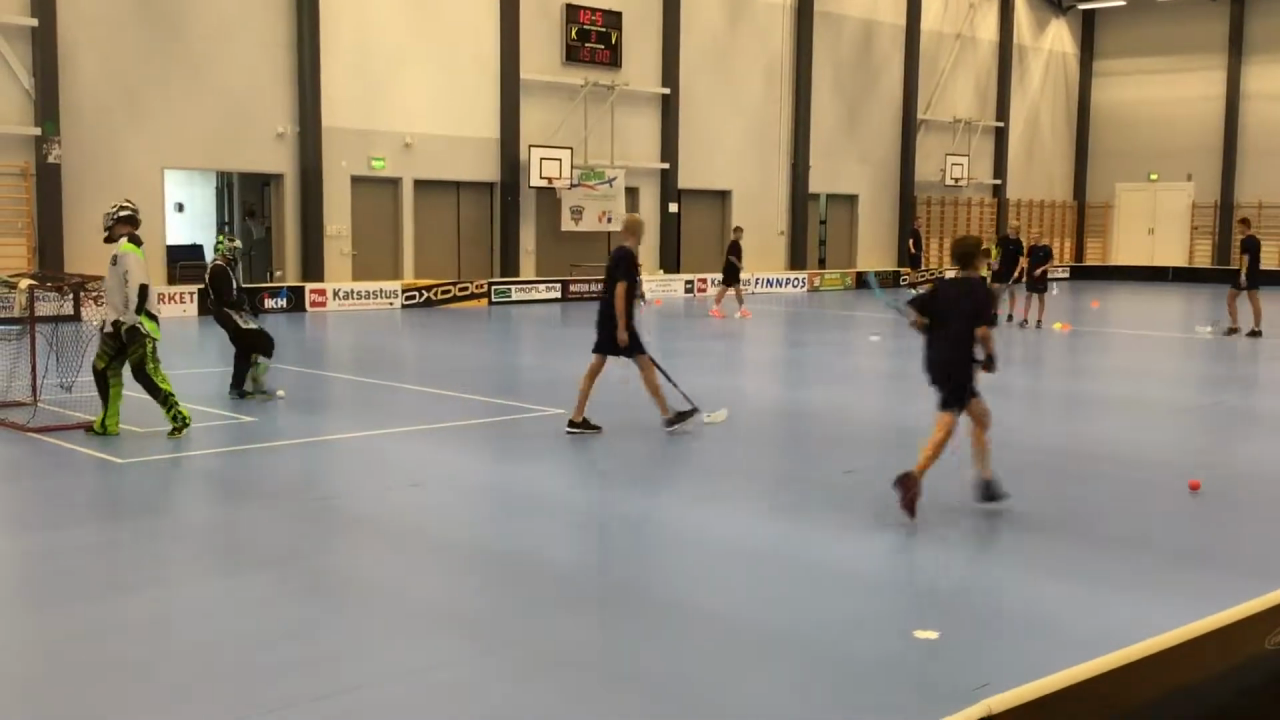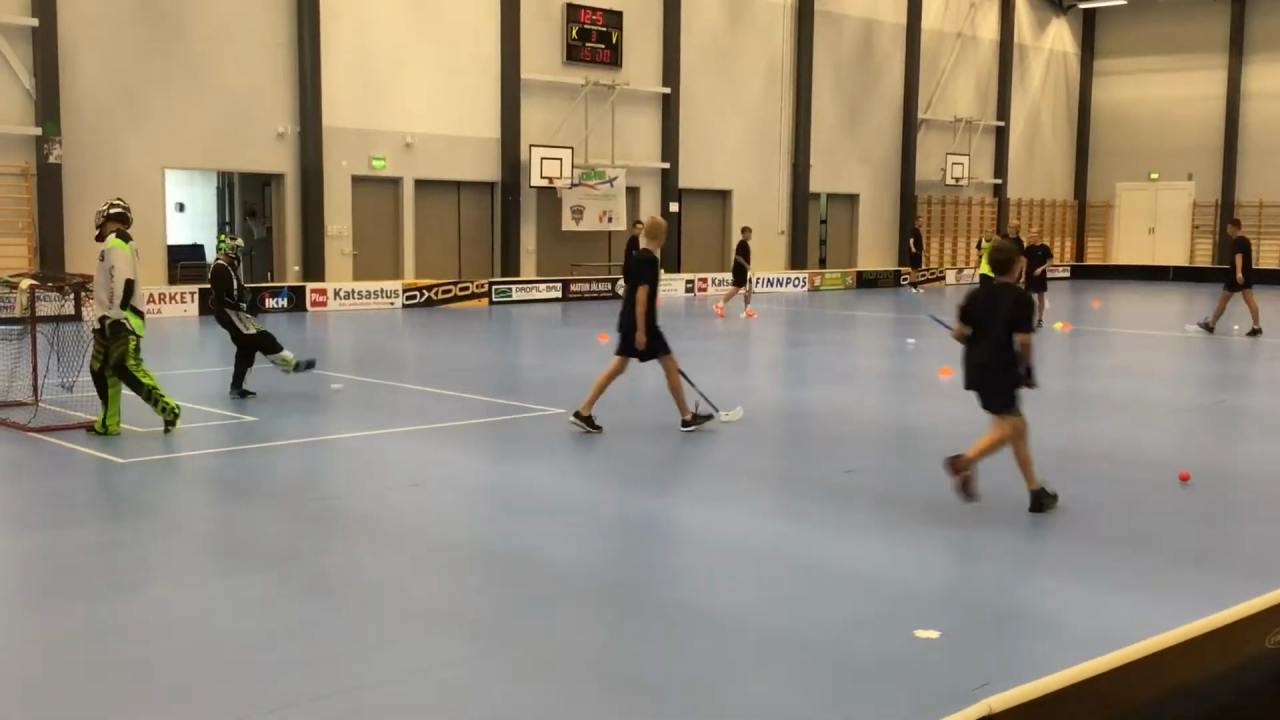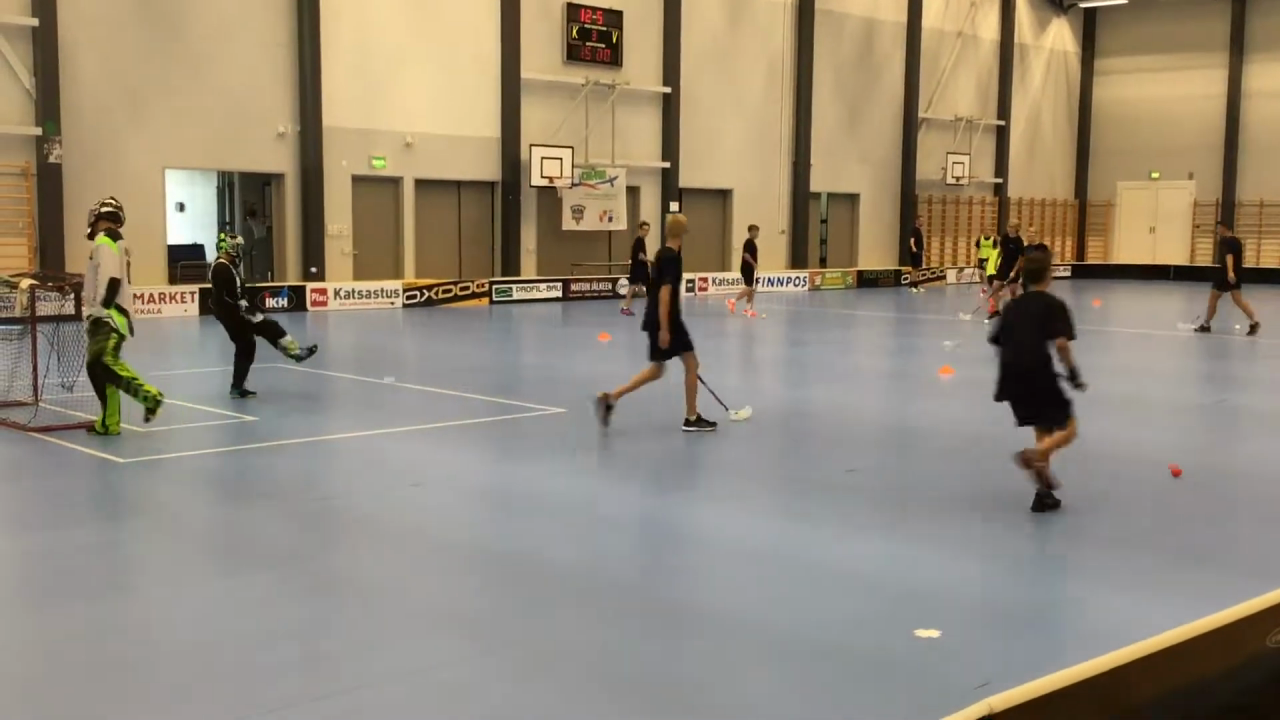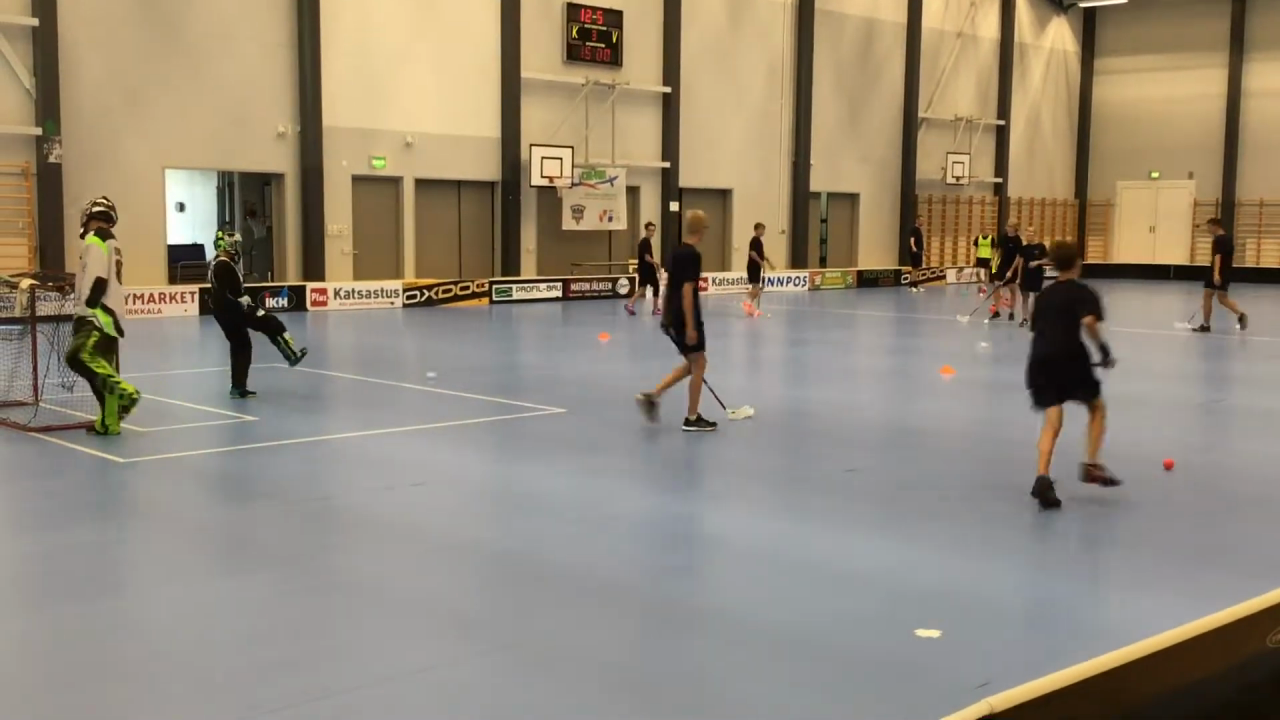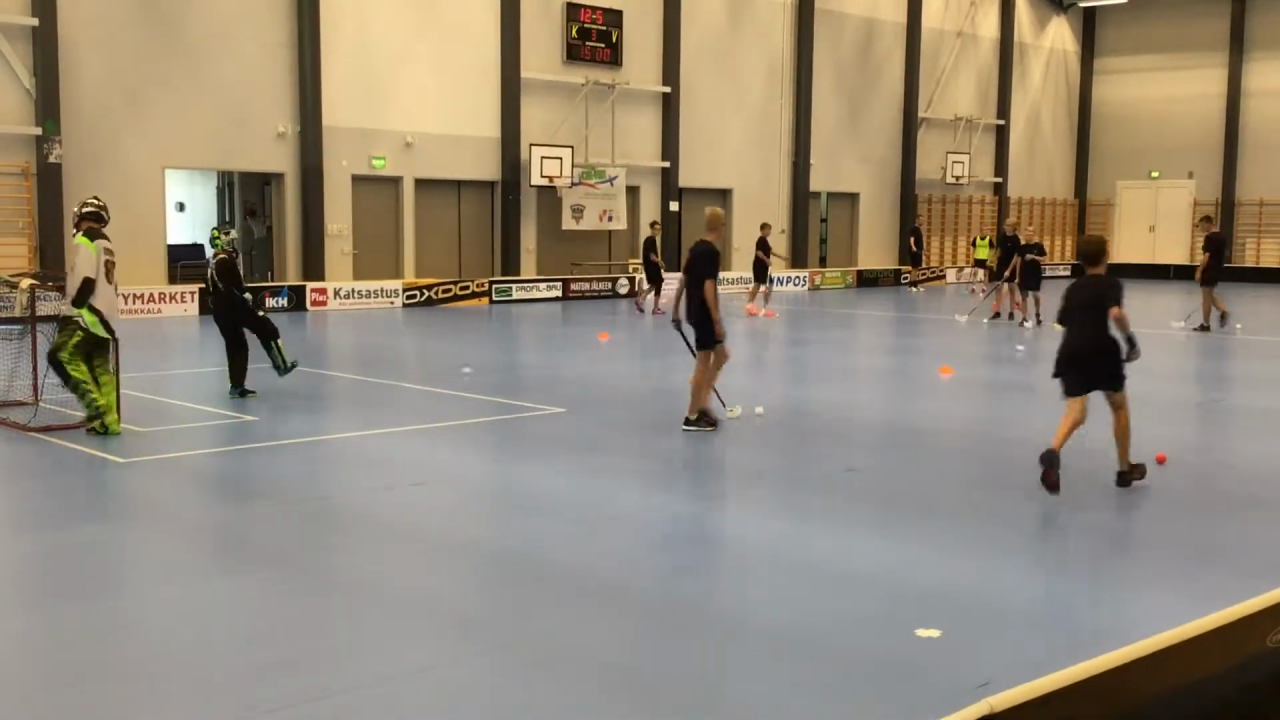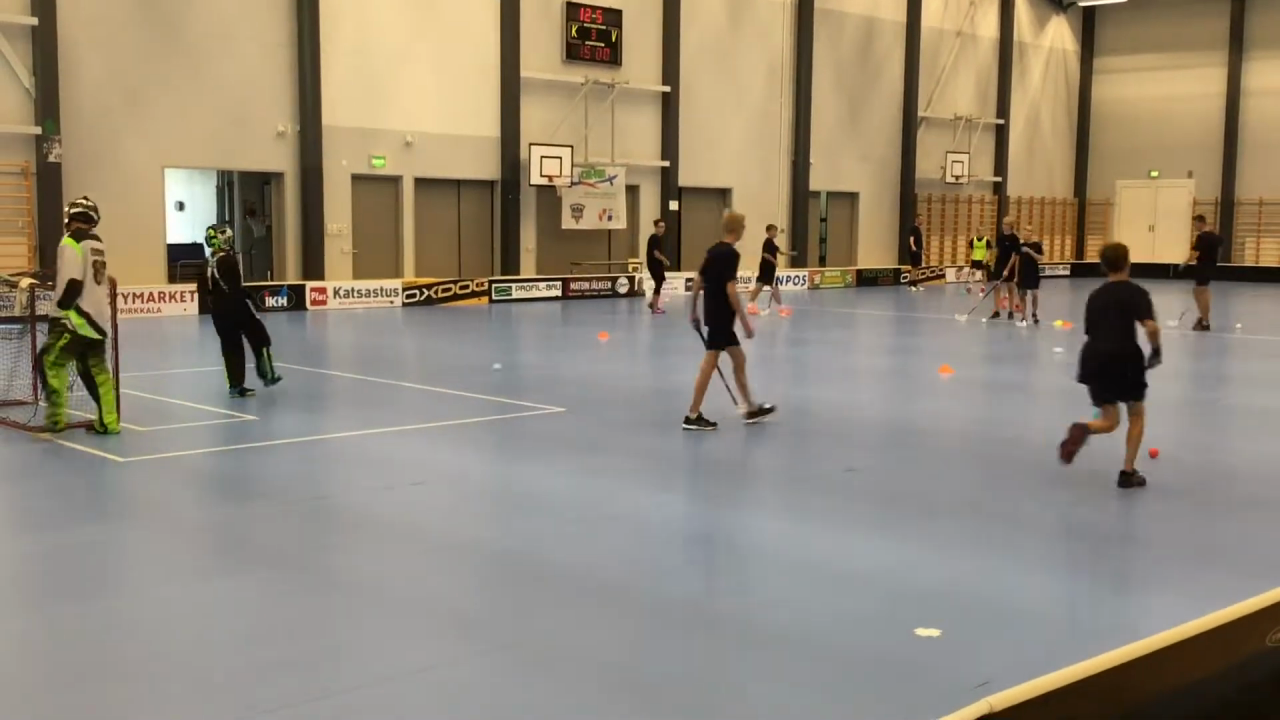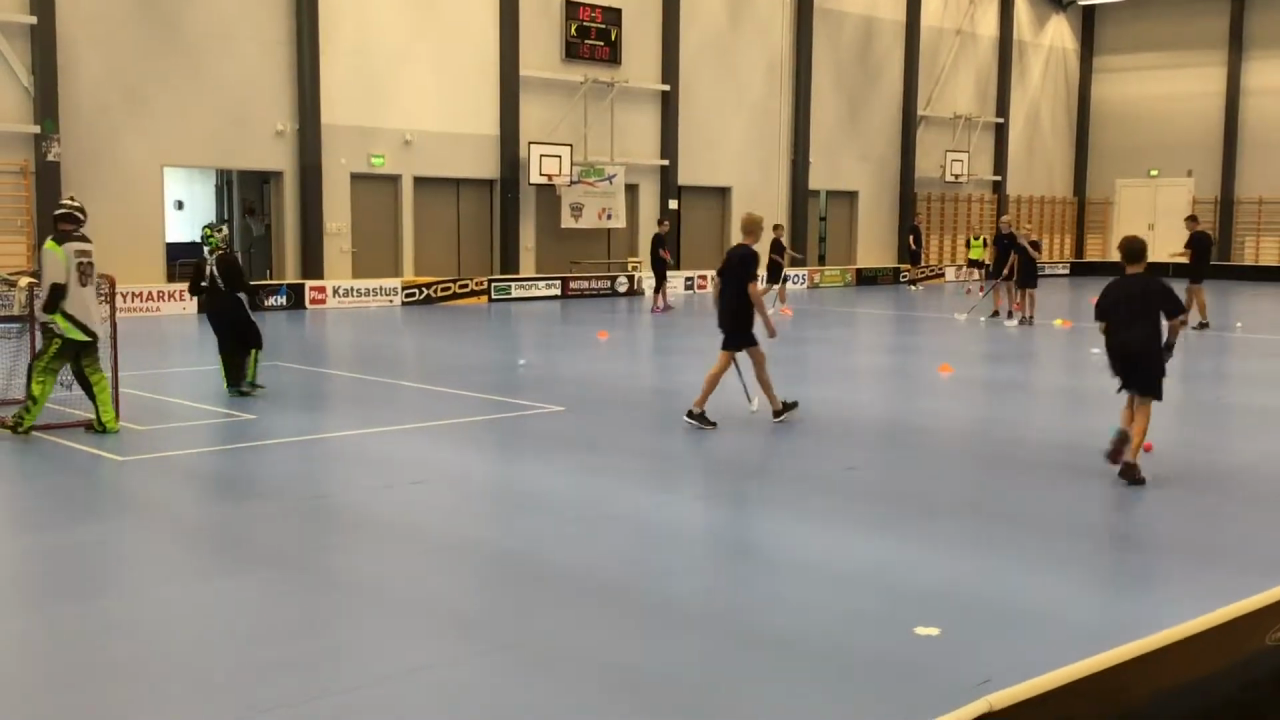
dt=0.1s
person 1, frame 1
left shoulder: (941, 287)
right shoulder: (982, 291)
left elbow: (916, 316)
right elbow: (981, 332)
right wrist: (989, 356)
left hip: (938, 360)
right hip: (957, 363)
left knee: (981, 415)
right knee: (945, 426)
left ankle: (987, 481)
right ankle: (912, 478)
person 1, frame 2
left shoulder: (977, 295)
right shoulder: (1021, 297)
left elbow: (960, 330)
right elbow: (1022, 339)
right wrist: (1027, 369)
left hip: (979, 368)
right hip: (1001, 367)
left knee: (1019, 428)
right knee: (1006, 430)
left ankle: (1036, 492)
right ankle: (964, 461)
person 1, frame 3
left shoulder: (1013, 306)
right shoulder: (1054, 305)
left elbow: (999, 344)
right elbow: (1060, 343)
right wrist: (1073, 372)
left hip: (1011, 377)
right hip: (1037, 374)
left knee: (1045, 433)
right knee: (1067, 429)
left ankle: (1044, 493)
right ankle: (1033, 457)
person 1, frame 4
left shoulder: (1044, 295)
right shoulder: (1083, 292)
right elbow: (1089, 323)
right wrist: (1105, 350)
left hip: (1041, 360)
right hip: (1070, 358)
left knee: (1051, 422)
right knee: (1097, 407)
left ankle: (1042, 479)
right ankle: (1091, 465)
person 1, frame 5
left shoulder: (1073, 289)
right shoulder: (1109, 285)
right elbow: (1115, 313)
right wrist: (1130, 340)
left hip: (1071, 351)
right hip: (1099, 350)
left knee: (1076, 414)
right knee: (1119, 406)
left ankle: (1053, 453)
right ankle: (1125, 469)
person 1, frame 6
left shoulder: (1095, 296)
right shoulder: (1136, 292)
right elbow: (1151, 325)
right wrist: (1157, 350)
left hip: (1094, 358)
right hip: (1124, 358)
left knee: (1108, 420)
right knee: (1136, 414)
left ankle: (1081, 430)
right ankle: (1128, 472)
person 1, frame 7
left shoulder: (1112, 288)
right shoulder: (1158, 286)
left elbow: (1101, 326)
right elbow: (1177, 320)
right wrist: (1168, 346)
left hip: (1119, 351)
right hip: (1147, 351)
left knee: (1134, 399)
right knee: (1143, 410)
left ankle: (1123, 435)
right ankle: (1130, 463)
person 2, frame 1
left shoulder: (127, 245)
right shoulder: (125, 245)
left elbow: (139, 287)
left wrist: (131, 320)
right wrist: (115, 320)
left hip: (134, 323)
right hip: (118, 322)
left knee: (145, 371)
right knee: (104, 368)
left ankle: (179, 417)
right ankle: (107, 423)
person 2, frame 2
left shoulder: (115, 241)
right shoulder: (118, 242)
left elbow: (125, 281)
left wrist: (117, 314)
left hip: (122, 318)
right hip: (113, 318)
left knee: (127, 367)
right knee: (100, 368)
left ankle: (167, 408)
right ankle: (108, 423)
person 2, frame 3
left shoulder: (104, 239)
right shoulder: (113, 240)
left elbow: (111, 280)
left wrist: (101, 311)
left hip: (108, 316)
right hip: (104, 316)
left knee: (103, 362)
right knee: (97, 368)
left ankle: (149, 396)
right ankle: (108, 423)
person 2, frame 4
left shoulder: (95, 239)
right shoulder: (110, 241)
left elbow: (98, 281)
left wrist: (85, 310)
left hip: (100, 315)
right hip: (111, 315)
left knee: (81, 357)
right knee: (103, 364)
left ankle: (124, 393)
right ankle: (108, 423)
person 2, frame 5
left shoulder: (85, 239)
right shoulder: (105, 242)
left elbow: (85, 280)
left wrist: (71, 310)
left hip: (87, 315)
right hip: (104, 315)
left knee: (61, 356)
right knee: (99, 368)
left ankle: (94, 403)
right ankle: (107, 421)
person 2, frame 6
left shoulder: (72, 241)
right shoulder: (96, 243)
left elbow: (71, 283)
left wrist: (59, 312)
left hip: (79, 317)
right hip: (99, 318)
left knee: (51, 361)
right knee: (96, 369)
left ankle: (57, 415)
right ankle: (107, 422)
person 2, frame 7
left shoulder: (55, 244)
right shoulder: (87, 244)
left elbow: (55, 286)
left wrist: (45, 317)
left hip: (67, 320)
right hip: (89, 319)
left knee: (43, 368)
right knee: (90, 369)
left ankle: (24, 421)
right ankle: (106, 420)
person 3, frame 1
left shoulder: (617, 253)
right shoulder: (628, 256)
right elbow: (620, 291)
right wrist: (622, 327)
left hip: (607, 319)
right hip: (617, 321)
left knee: (596, 367)
right knee: (646, 367)
left ankle: (577, 419)
right ankle: (668, 416)
person 3, frame 2
left shoulder: (639, 257)
right shoulder: (650, 260)
right elbow: (641, 294)
right wrist: (640, 330)
left hip: (628, 322)
right hip: (642, 323)
left knee: (616, 369)
right knee: (671, 367)
left ankle: (583, 413)
right ankle: (687, 418)
person 3, frame 3
left shoulder: (662, 255)
right shoulder: (672, 258)
right elbow: (665, 293)
right wrist: (664, 329)
left hip: (654, 320)
right hip: (667, 321)
left knee: (655, 371)
right knee: (691, 364)
left ankle: (610, 399)
right ankle: (692, 418)
person 3, frame 4
left shoulder: (678, 251)
right shoulder: (692, 255)
left elbow: (669, 285)
right elbow: (687, 291)
left wrist: (666, 316)
right wrist: (690, 326)
left hip: (675, 316)
right hip: (686, 318)
left knee: (691, 366)
right knee: (698, 365)
left ankle: (652, 396)
right ankle: (692, 418)
person 3, frame 5
left shoulder: (696, 248)
right shoulder: (711, 252)
left elbow: (683, 281)
right elbow: (709, 288)
left wrist: (675, 310)
right wrist: (718, 322)
left hip: (695, 312)
right hip: (704, 315)
left knee: (722, 356)
right knee: (703, 364)
left ankle: (701, 406)
right ankle: (692, 417)
person 3, frame 6
left shoulder: (713, 250)
right shoulder: (731, 254)
left elbow: (698, 282)
right elbow: (730, 289)
left wrist: (694, 311)
right wrist: (745, 321)
left hip: (712, 313)
right hip: (721, 316)
left knee: (739, 359)
right knee: (710, 364)
left ankle: (751, 408)
right ankle: (692, 416)
person 3, frame 7
left shoulder: (732, 253)
right shoulder: (750, 255)
left elbow: (718, 284)
right elbow: (752, 290)
left wrist: (720, 312)
right wrist: (767, 321)
left hip: (729, 315)
right hip: (739, 318)
left knee: (759, 359)
right knee: (722, 364)
left ankle: (777, 407)
right ankle: (696, 411)
person 4, frame 1
left shoulder: (219, 268)
right shoulder: (220, 270)
right elbow: (225, 299)
left wrist: (242, 302)
right wrist: (242, 306)
left hip: (228, 313)
right hip: (229, 314)
left knee: (246, 348)
right knee: (264, 342)
left ankle: (236, 388)
right ankle: (258, 385)
person 4, frame 2
left shoulder: (227, 267)
right shoulder: (220, 269)
right elbow: (220, 299)
left wrist: (244, 295)
right wrist: (240, 306)
left hip: (231, 313)
right hip: (230, 314)
left knee: (247, 347)
right knee: (263, 340)
left ankle: (236, 388)
right ankle: (293, 364)
person 4, frame 3
left shoulder: (227, 266)
right shoulder: (222, 268)
right elbow: (219, 298)
right wrist: (239, 307)
left hip: (231, 312)
right hip: (230, 313)
left knee: (245, 346)
right knee: (270, 328)
left ankle: (237, 388)
right ankle: (296, 353)
person 4, frame 4
left shoulder: (217, 264)
right shoulder: (226, 265)
right elbow: (223, 294)
right wrist: (243, 306)
left hip: (221, 312)
right hip: (234, 310)
left knee: (240, 346)
right knee: (272, 325)
left ankle: (238, 387)
right ankle: (292, 356)
person 4, frame 5
left shoulder: (213, 263)
right shoulder: (227, 262)
right elbow: (231, 291)
right wrist: (247, 299)
left hip: (220, 311)
right hip: (235, 307)
left knee: (235, 346)
right knee: (267, 330)
left ankle: (237, 387)
right ankle: (282, 366)
person 4, frame 6
left shoulder: (209, 262)
right shoulder: (229, 260)
left elbow: (205, 289)
right elbow: (236, 287)
right wrist: (247, 297)
left hip: (217, 310)
right hip: (236, 307)
left knee: (231, 346)
right knee: (259, 338)
left ankle: (235, 386)
right ankle: (268, 376)
person 4, frame 7
left shoulder: (203, 261)
right shoulder: (228, 258)
left elbow: (193, 290)
right elbow: (241, 284)
right wrist: (252, 292)
left hip: (213, 308)
right hip: (231, 306)
left knee: (228, 346)
right knee: (252, 341)
left ankle: (234, 385)
right ankle: (248, 381)
